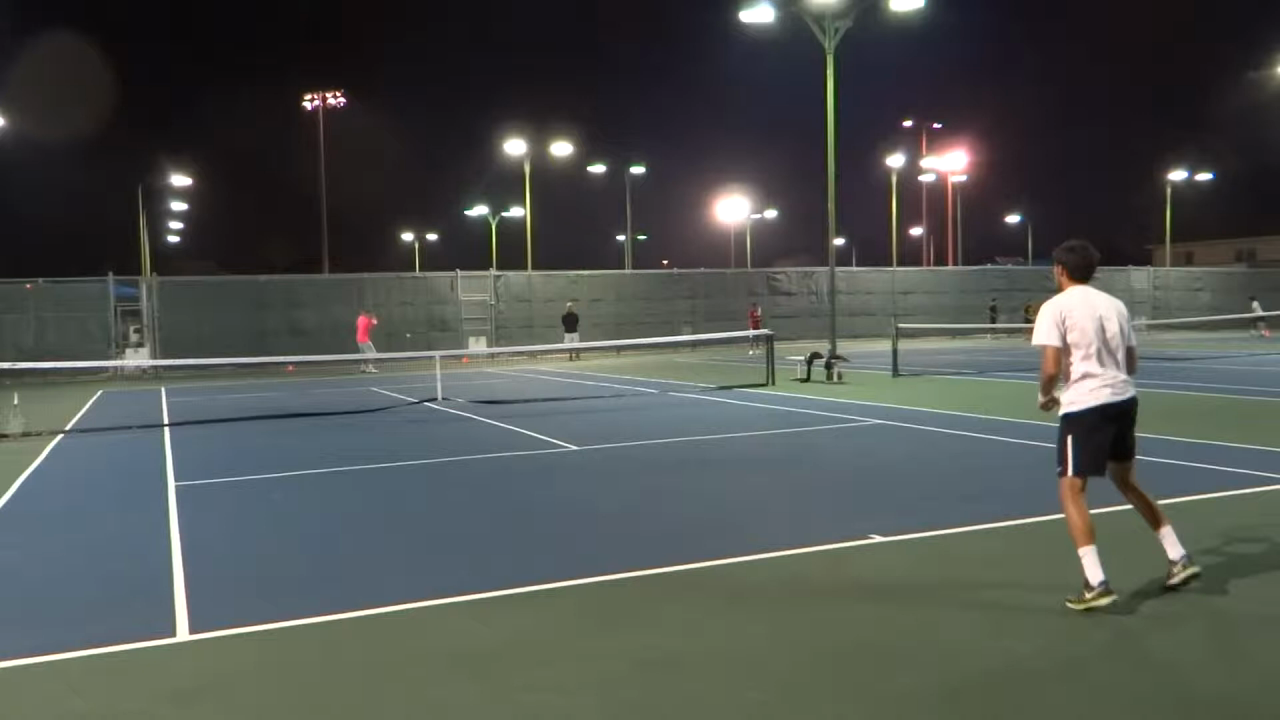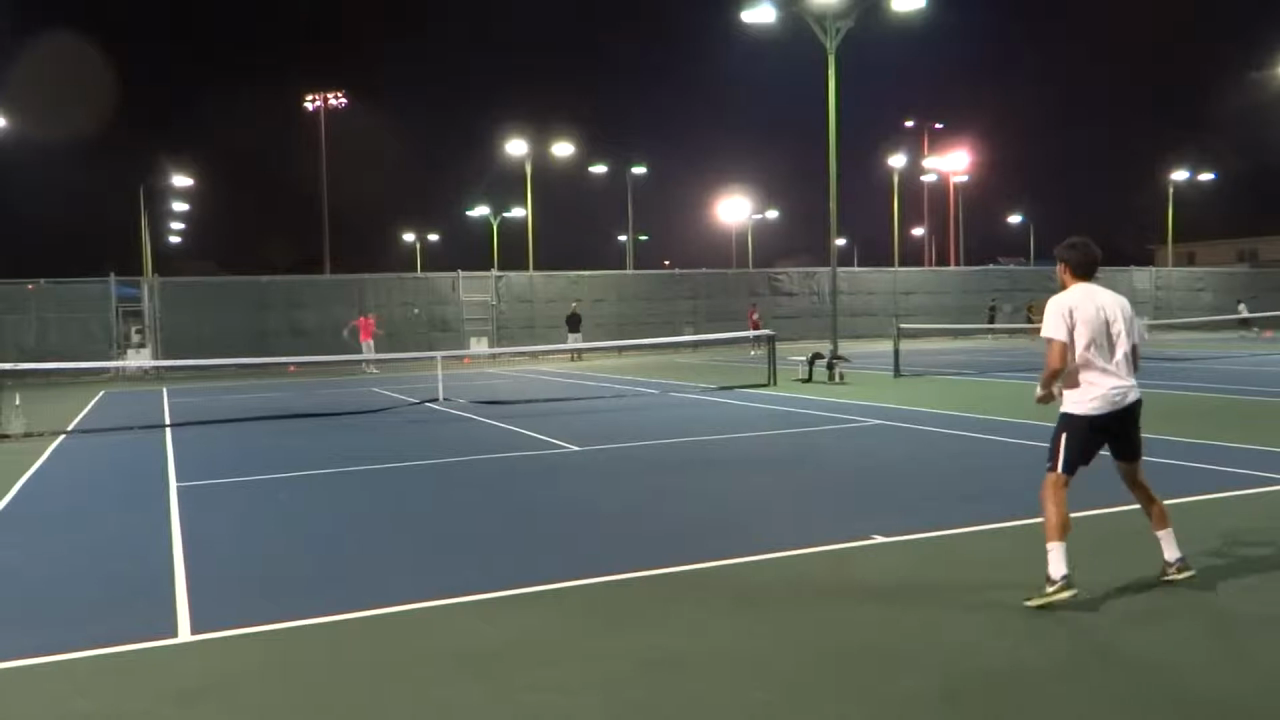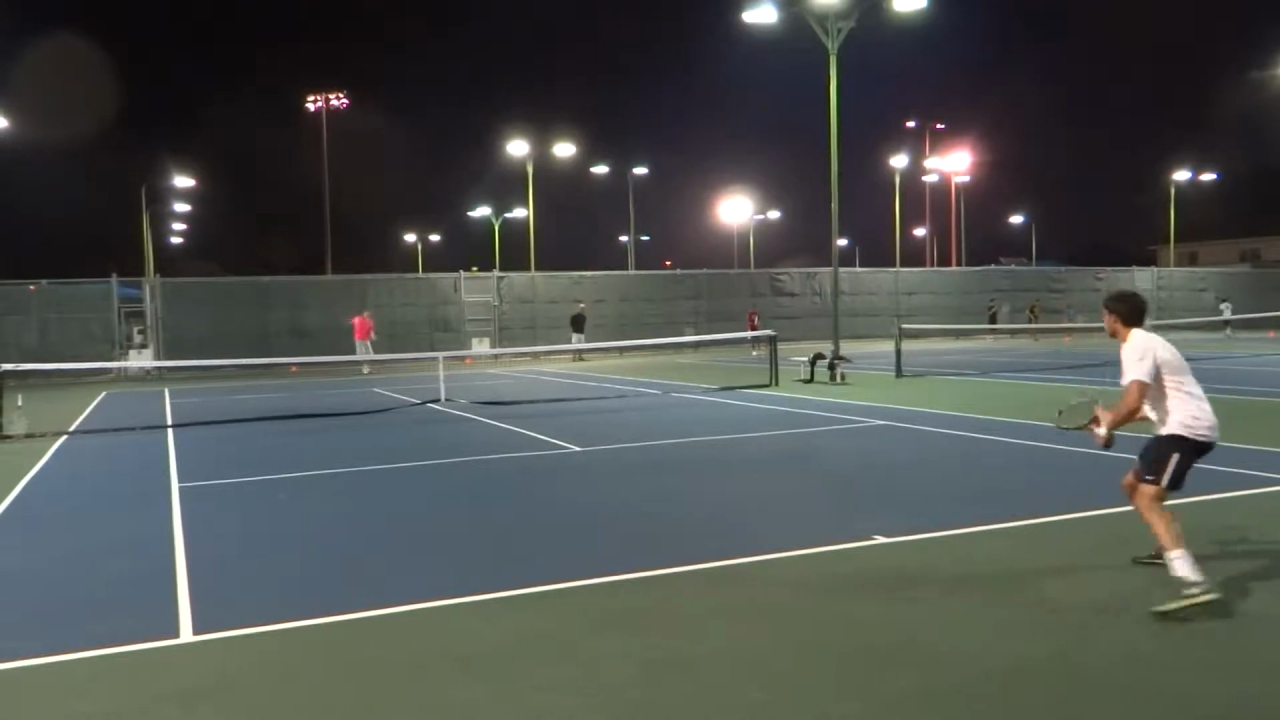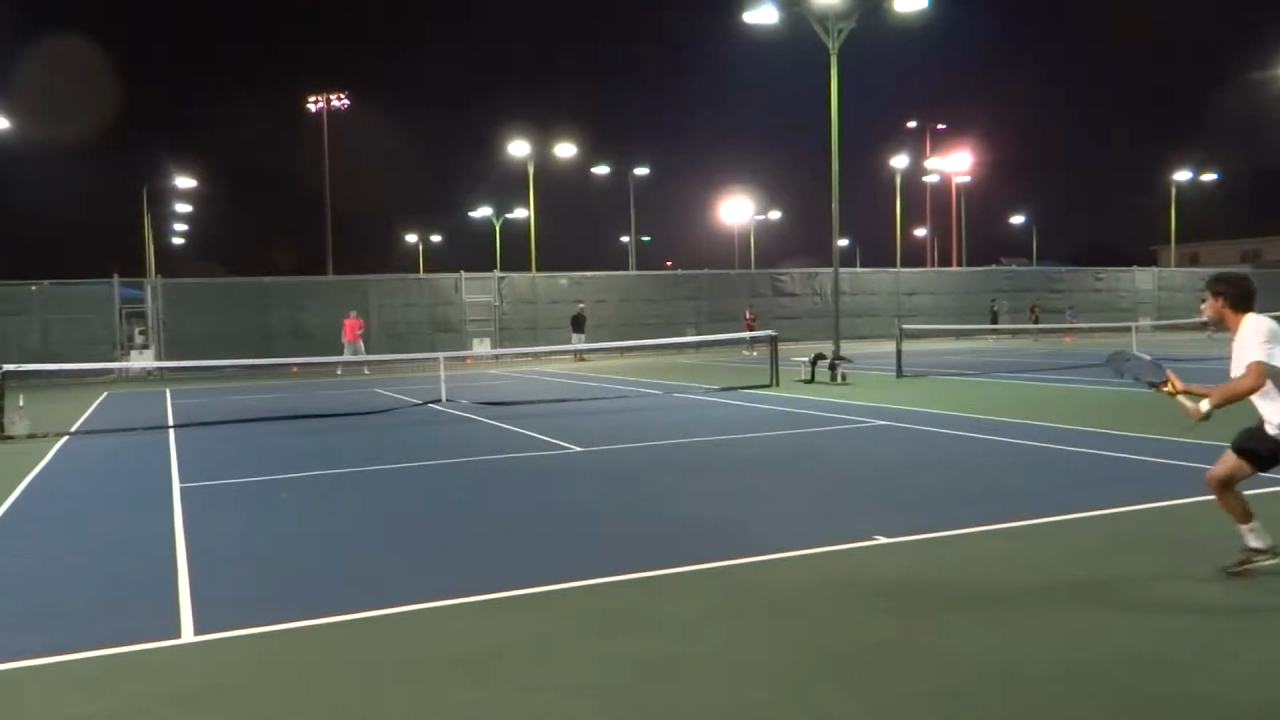
dt=0.4s
person 1, frame 1
left shoulder: (1055, 307)
right shoulder: (1116, 305)
left elbow: (1052, 367)
right elbow: (1131, 363)
left wrist: (1046, 395)
left hip: (1084, 407)
right hip: (1124, 400)
left knee: (1071, 492)
right knee: (1125, 482)
left ankle: (1097, 585)
right ankle: (1179, 558)
person 1, frame 2
left shoulder: (1061, 303)
right shoulder: (1121, 302)
left elbow: (1058, 361)
right elbow: (1134, 362)
left wrist: (1043, 388)
left hip: (1086, 407)
right hip: (1128, 401)
left knee: (1053, 486)
right knee: (1133, 478)
left ankle: (1058, 578)
right ankle: (1174, 560)
person 1, frame 3
left shoulder: (1136, 347)
right shoulder: (1148, 343)
left elbow: (1133, 401)
left wrist: (1106, 428)
right wrist: (1109, 416)
left hip: (1187, 430)
right hip: (1179, 427)
left knee: (1146, 501)
right knee: (1131, 484)
left ankle: (1193, 584)
right ankle: (1173, 551)
person 1, frame 4
right shoulder: (1241, 334)
left elbow: (1254, 383)
right elbow: (1237, 388)
left wrist: (1207, 405)
right wrist: (1187, 389)
right knee: (1219, 479)
